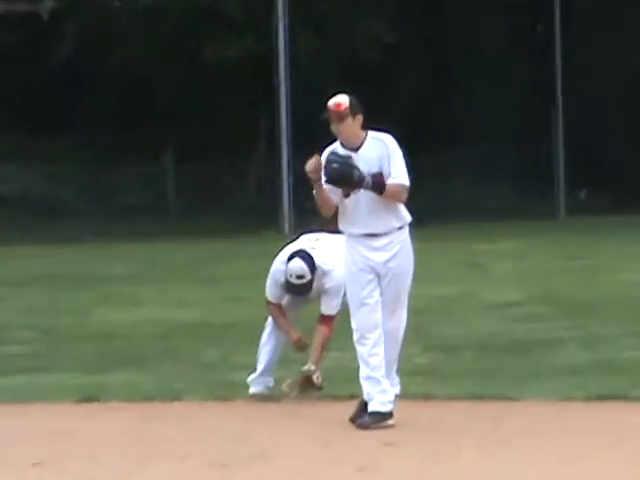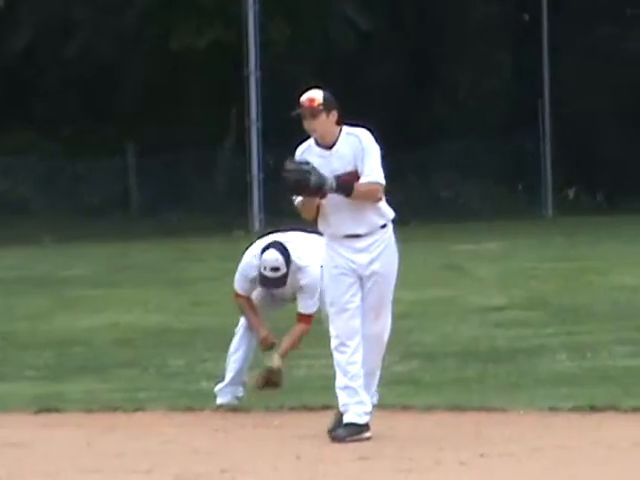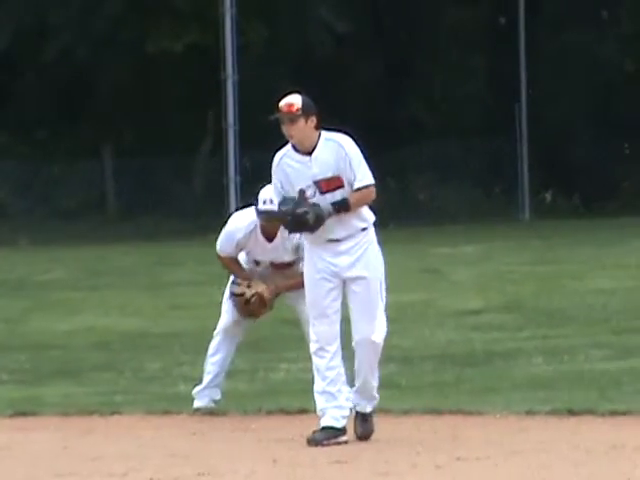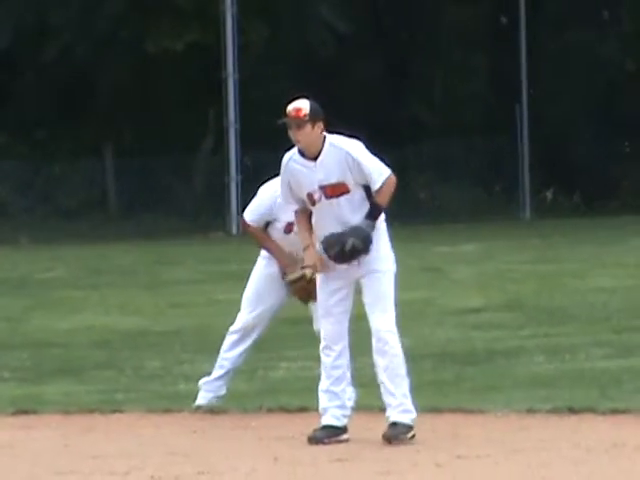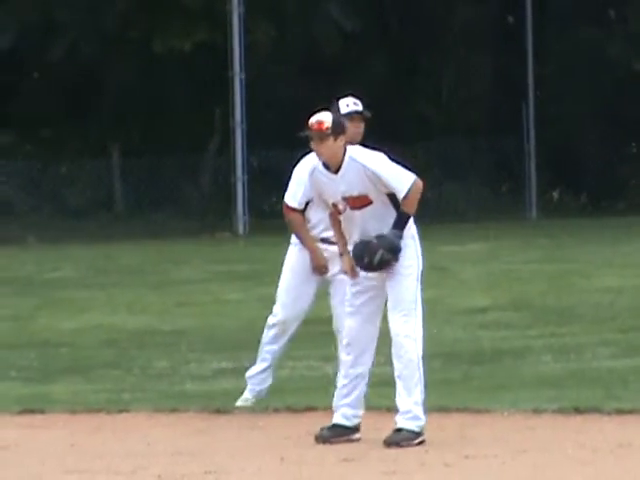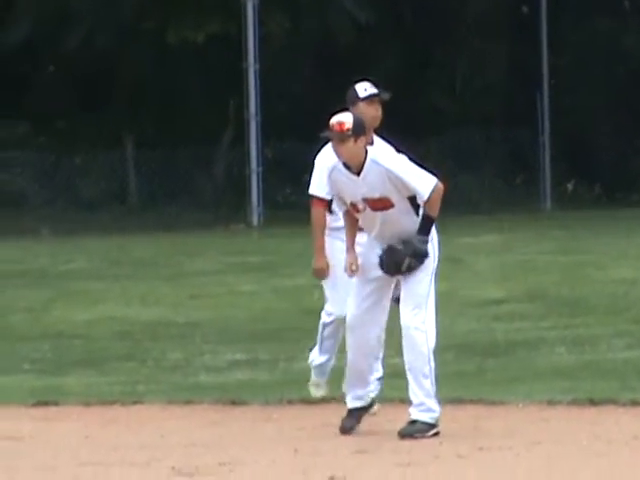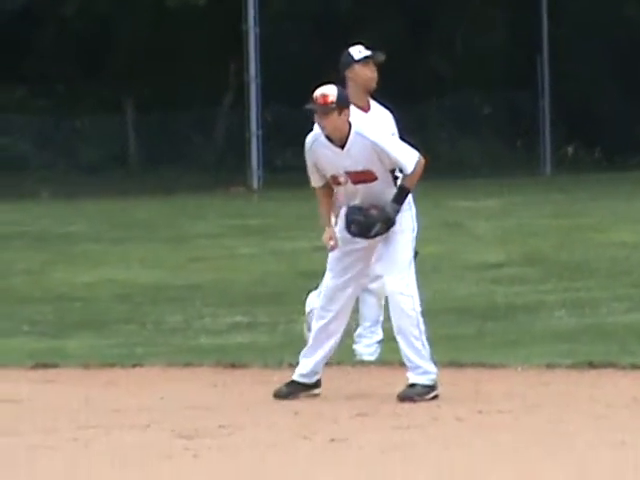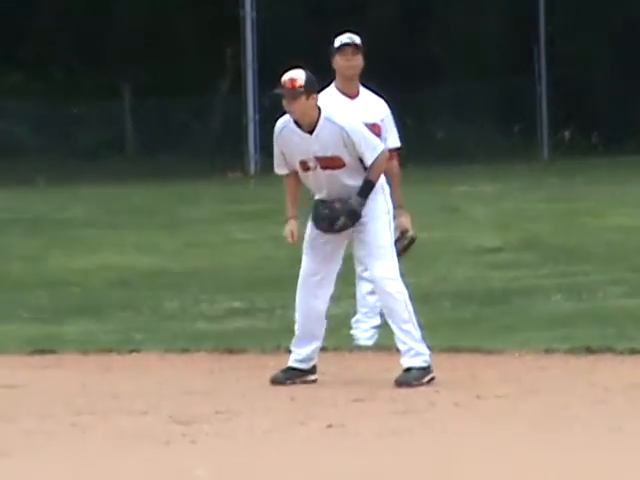
dt=0.3s
person 1, frame 1
left shoulder: (384, 144)
right shoulder: (330, 155)
left elbow: (401, 194)
right elbow: (327, 210)
left wrist: (368, 182)
right wrist: (317, 183)
left hip: (394, 243)
right hip: (357, 246)
left knee: (392, 323)
right knee: (366, 326)
left ankle: (382, 391)
right ankle: (378, 401)
person 1, frame 2
left shoulder: (360, 139)
right shoulder: (303, 155)
left elbow: (375, 191)
right elbow: (308, 214)
left wrist: (333, 186)
right wrist: (310, 193)
left hip: (377, 242)
right hip: (337, 248)
left knee: (375, 329)
right knee: (344, 333)
left ankle: (357, 403)
right ankle: (355, 414)
person 1, frame 3
left shoulder: (341, 145)
right shoulder: (282, 162)
left elbow: (368, 192)
left wrist: (330, 208)
left hip: (359, 245)
right hip: (318, 253)
left knee: (369, 333)
right knee: (323, 338)
left ankle: (363, 404)
right ankle: (334, 418)
person 1, frame 4
left shoulder: (347, 150)
right shoulder: (290, 165)
left elbow: (388, 181)
left wrist: (370, 221)
right wrist: (309, 246)
left hip: (371, 246)
right hip: (331, 253)
left knee: (383, 329)
right knee: (331, 336)
left ankle: (402, 417)
right ankle: (334, 419)
person 1, frame 5
left shoulder: (368, 162)
right shoulder: (317, 175)
left elbow: (414, 185)
left wrist: (398, 229)
right wrist: (343, 252)
left hip: (398, 249)
left knee: (404, 332)
right knee: (355, 335)
left ankle: (412, 422)
right ankle: (346, 419)
person 1, frame 6
left shoulder: (389, 165)
right shoulder: (335, 173)
left elbow: (436, 188)
left wrist: (422, 234)
right wrist: (350, 250)
left hip: (416, 244)
right hip: (377, 245)
left knee: (414, 324)
right knee: (358, 320)
left ankle: (426, 414)
right ankle: (359, 399)
person 1, frame 7
left shoulder: (372, 138)
right shoulder: (314, 145)
left elbow: (417, 162)
left wrist: (396, 203)
right wrist: (328, 226)
left hip: (394, 214)
left knee: (399, 291)
right knee: (333, 293)
left ankle: (424, 378)
right ankle: (308, 375)
person 1, frame 8
left shoulder: (342, 124)
right shoulder: (282, 130)
left elbow: (380, 157)
right elbow: (290, 173)
left wrist: (360, 199)
right wrist: (291, 217)
left hip: (368, 198)
right hip: (327, 204)
left knee: (384, 276)
right knee: (311, 280)
left ankle: (419, 361)
right ankle: (302, 362)
person 2, frame 1
left shoulder: (333, 273)
right shoulder: (280, 267)
left elbow: (326, 322)
right elbow: (273, 304)
left wrist: (312, 364)
right wrist: (291, 331)
right knee: (278, 319)
right ankle: (260, 381)
person 2, frame 2
left shoulder: (309, 270)
right shoulder: (250, 262)
left elbow: (304, 322)
right elbow: (242, 296)
left wrist: (279, 356)
right wrist: (261, 329)
right knee: (247, 326)
right ankle: (228, 392)
person 2, frame 3
right shoulder: (238, 226)
right elbow: (225, 256)
left wrist: (276, 289)
left hip: (296, 274)
right hip: (253, 271)
right knee: (228, 326)
right ankle: (206, 394)
person 2, frame 4
right shoulder: (276, 190)
right elbow: (250, 225)
right wrist: (281, 258)
right hip: (276, 266)
right knee: (248, 323)
right ankle: (212, 391)
person 2, frame 5
right shoulder: (312, 165)
right elbow: (291, 211)
right wrist: (313, 251)
right hip: (308, 249)
right knee: (284, 316)
right ankle: (256, 384)
person 2, frame 6
left shoulder: (387, 152)
right shoulder: (333, 153)
right elbow: (319, 206)
right wrist: (319, 254)
right hip: (341, 241)
right knee: (340, 311)
right ankle: (322, 365)
person 2, frame 7
left shoulder: (385, 117)
left elbow: (394, 168)
left wrist: (405, 212)
left knee: (377, 279)
left ankle: (368, 349)
right ankle: (318, 303)
person 2, frame 8
left shoulder: (378, 105)
right shoulder: (320, 104)
left elbow: (391, 159)
left wrist: (400, 208)
left knee: (371, 267)
left ankle: (366, 335)
